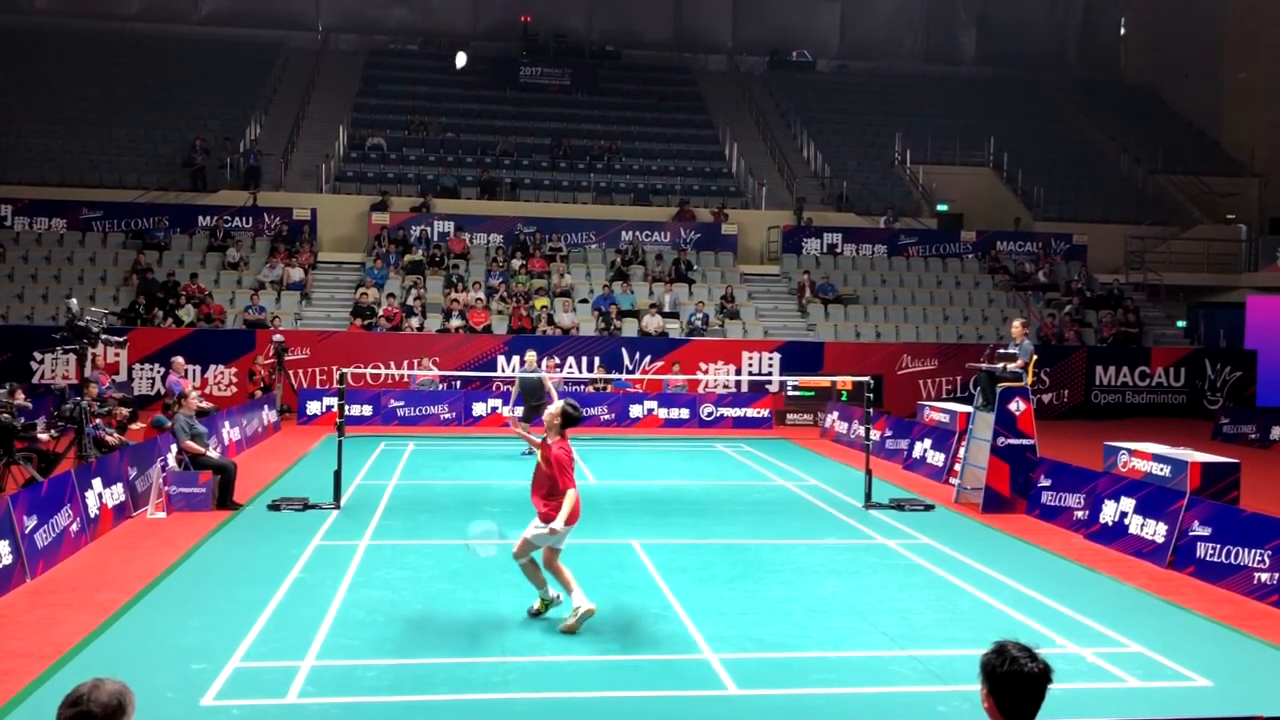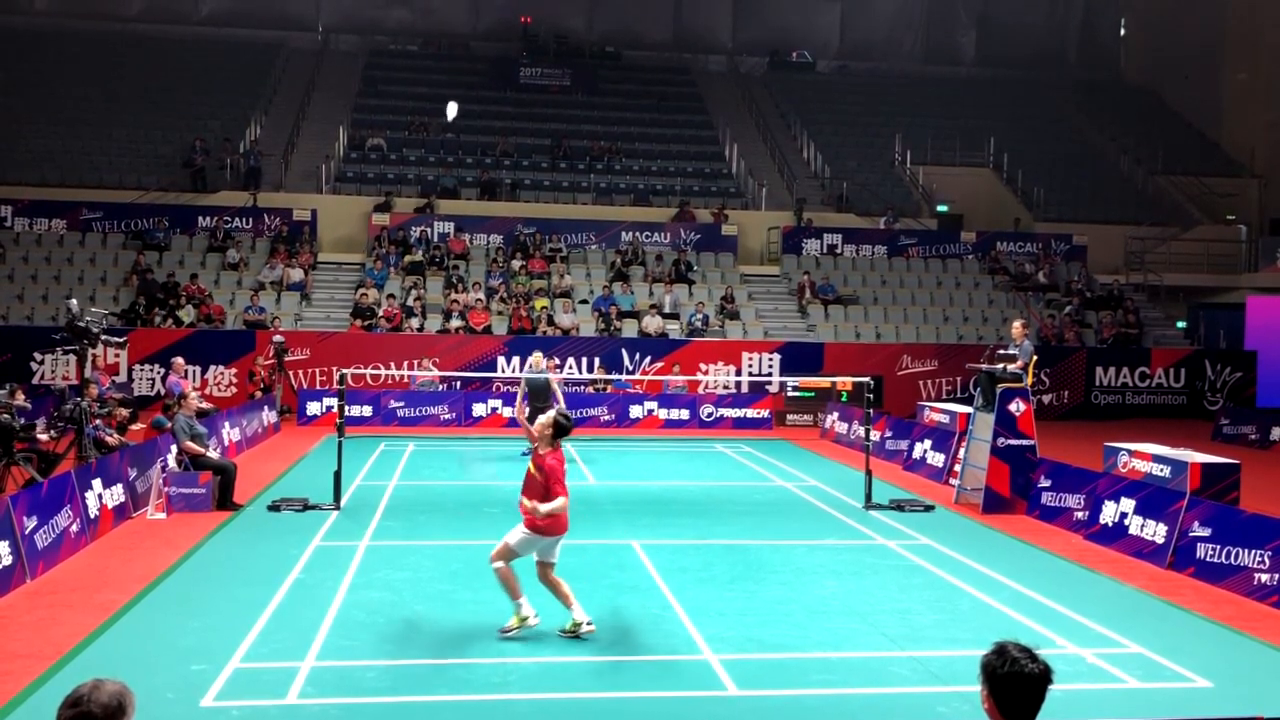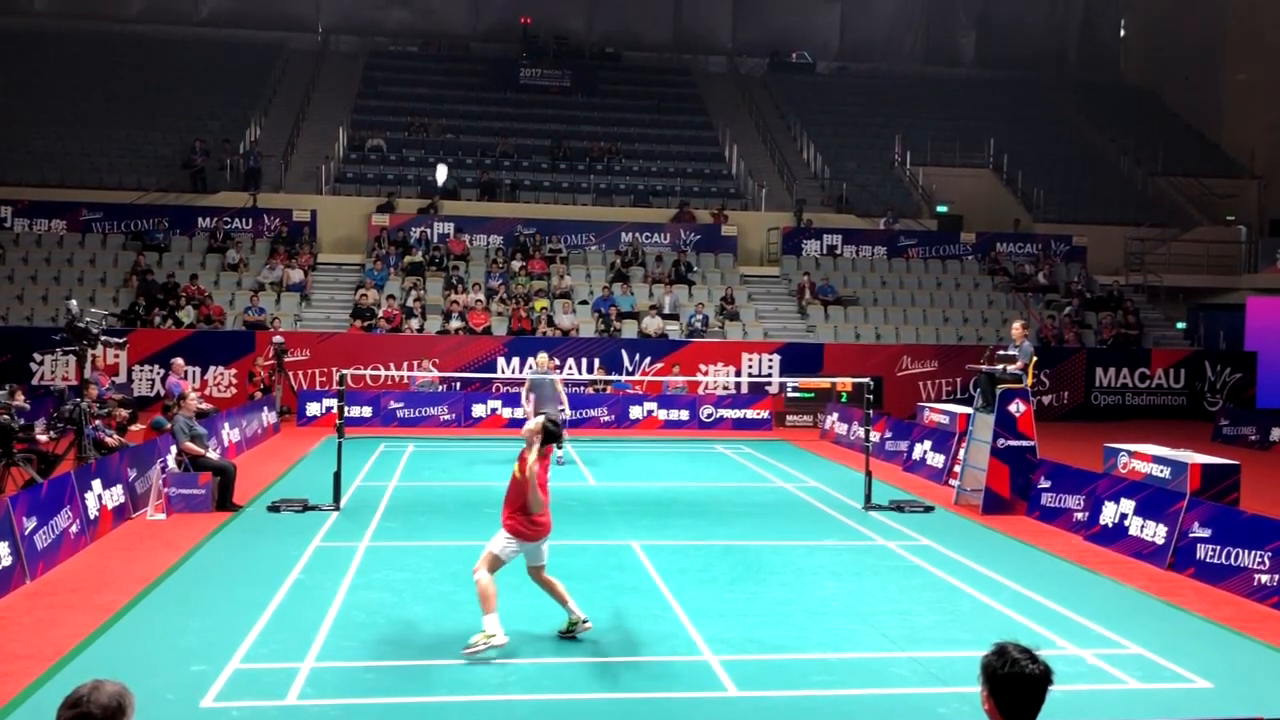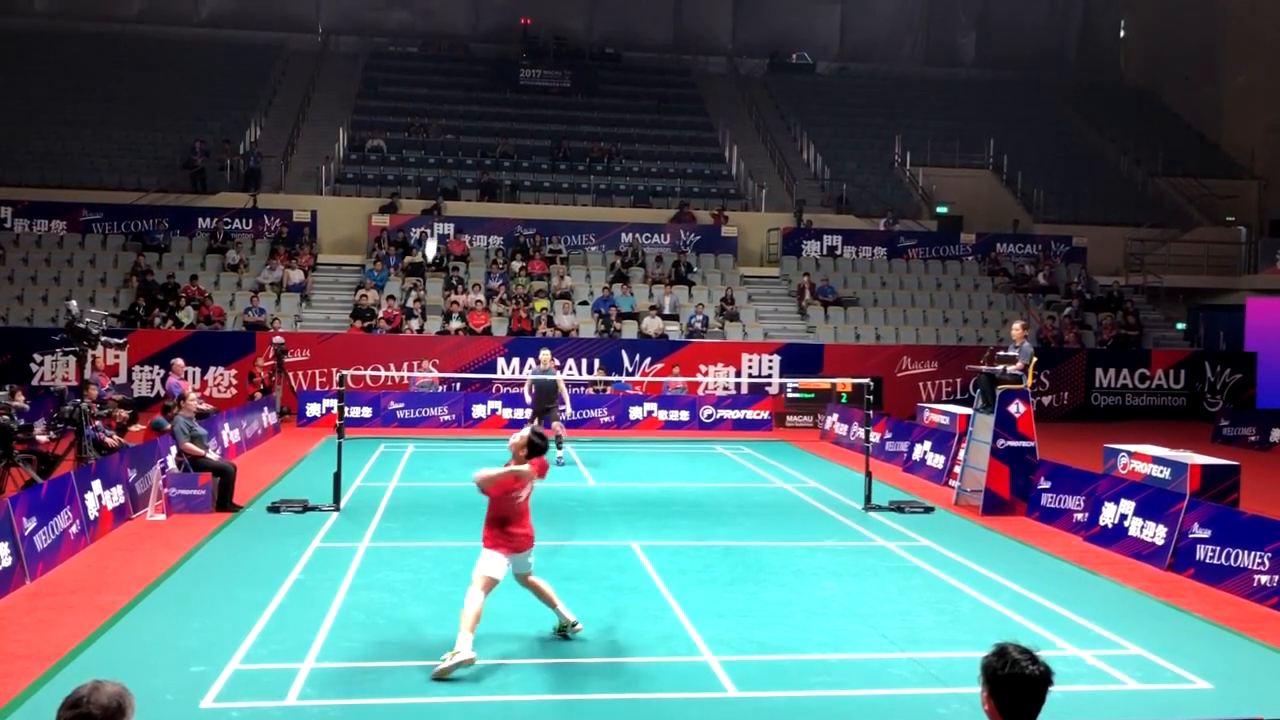
dt=0.4s
person 1, frame 1
left shoulder: (558, 453)
right shoulder: (552, 439)
left elbow: (571, 490)
right elbow: (542, 447)
left wrist: (560, 520)
right wrist: (523, 434)
left hip: (553, 514)
right hip: (555, 513)
left knee: (520, 553)
right knee: (551, 562)
left ankle: (547, 597)
right ankle: (581, 603)
person 1, frame 2
left shoulder: (551, 463)
right shoulder: (545, 446)
left elbow: (563, 502)
right elbow: (536, 441)
left wrist: (544, 510)
right wrist: (524, 423)
left hip: (540, 524)
right hip: (553, 524)
left knee: (498, 559)
right knee: (546, 575)
left ankle: (524, 613)
right ankle: (581, 619)
person 1, frame 3
left shoulder: (533, 467)
right shoulder: (539, 450)
left elbow: (538, 507)
left wrist: (532, 478)
left hip: (520, 529)
right hip: (538, 527)
left knee: (482, 570)
right knee: (538, 575)
left ankle: (492, 631)
right ankle: (577, 618)
person 1, frame 4
left shoulder: (509, 480)
right shoulder: (537, 463)
left elbow: (480, 479)
left wrist: (511, 470)
left hip: (501, 543)
right hip: (523, 537)
left knee: (476, 591)
right knee: (527, 578)
left ankle: (463, 648)
right ankle: (567, 619)
